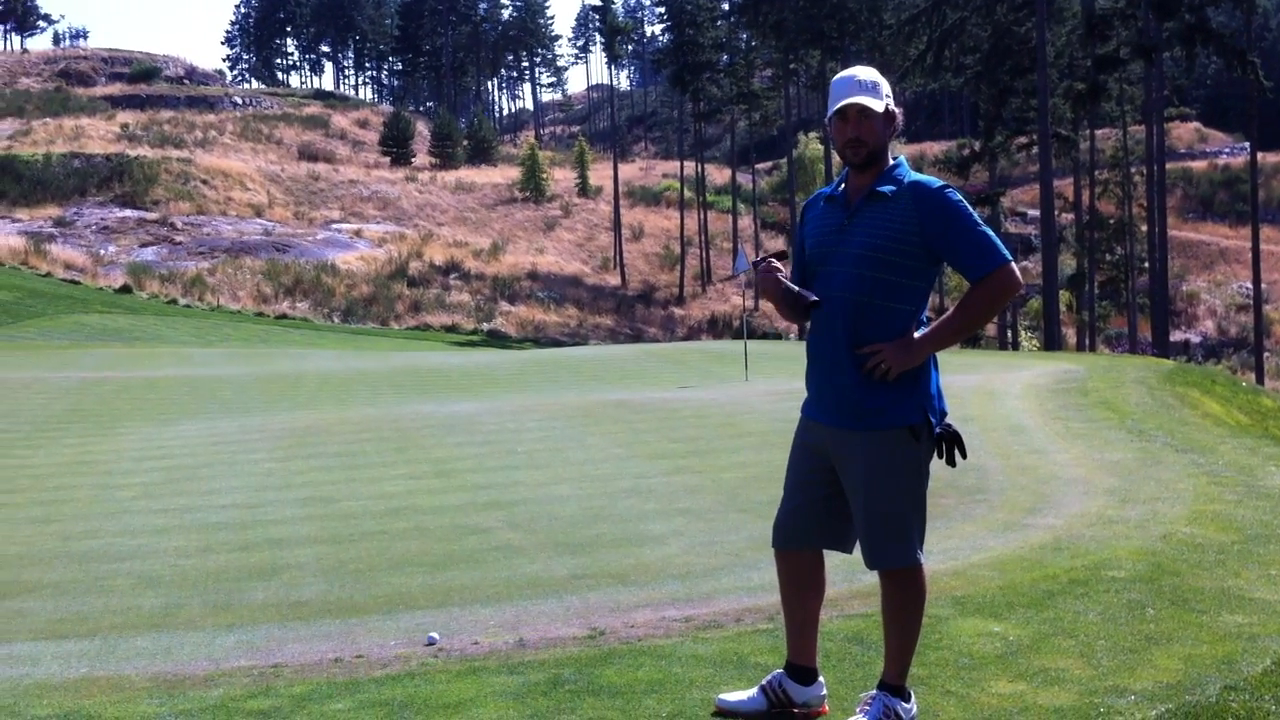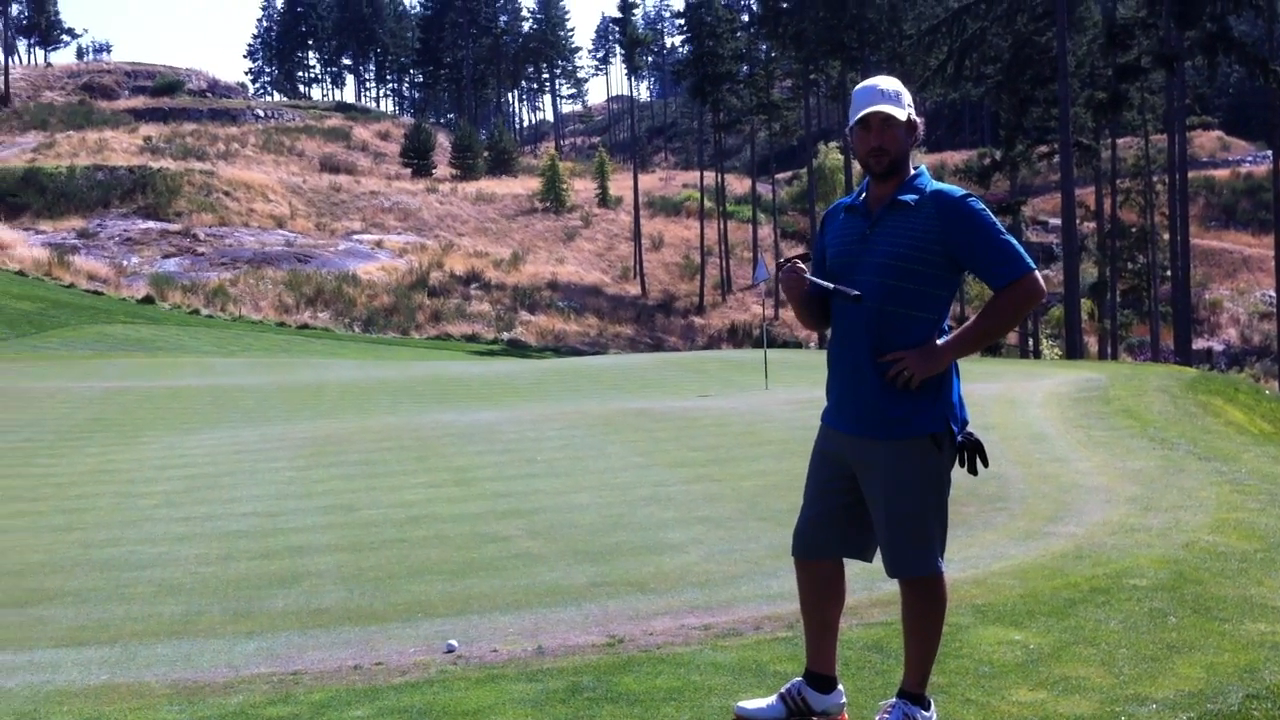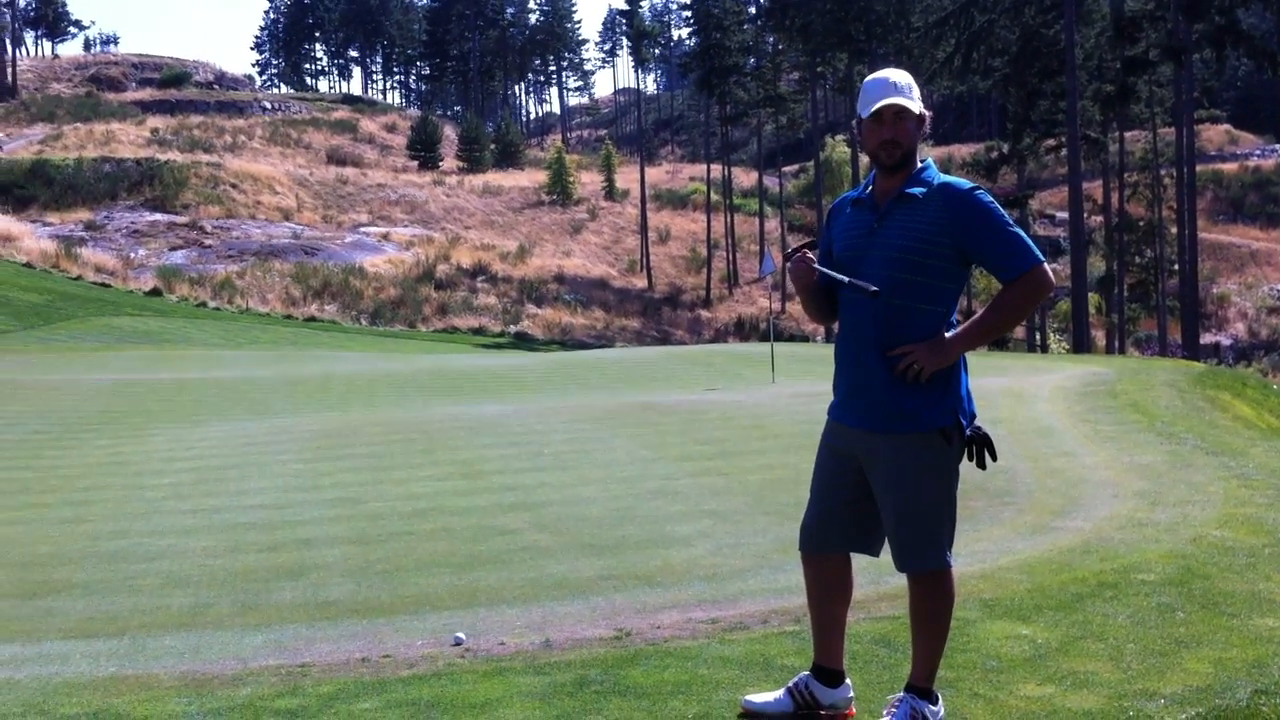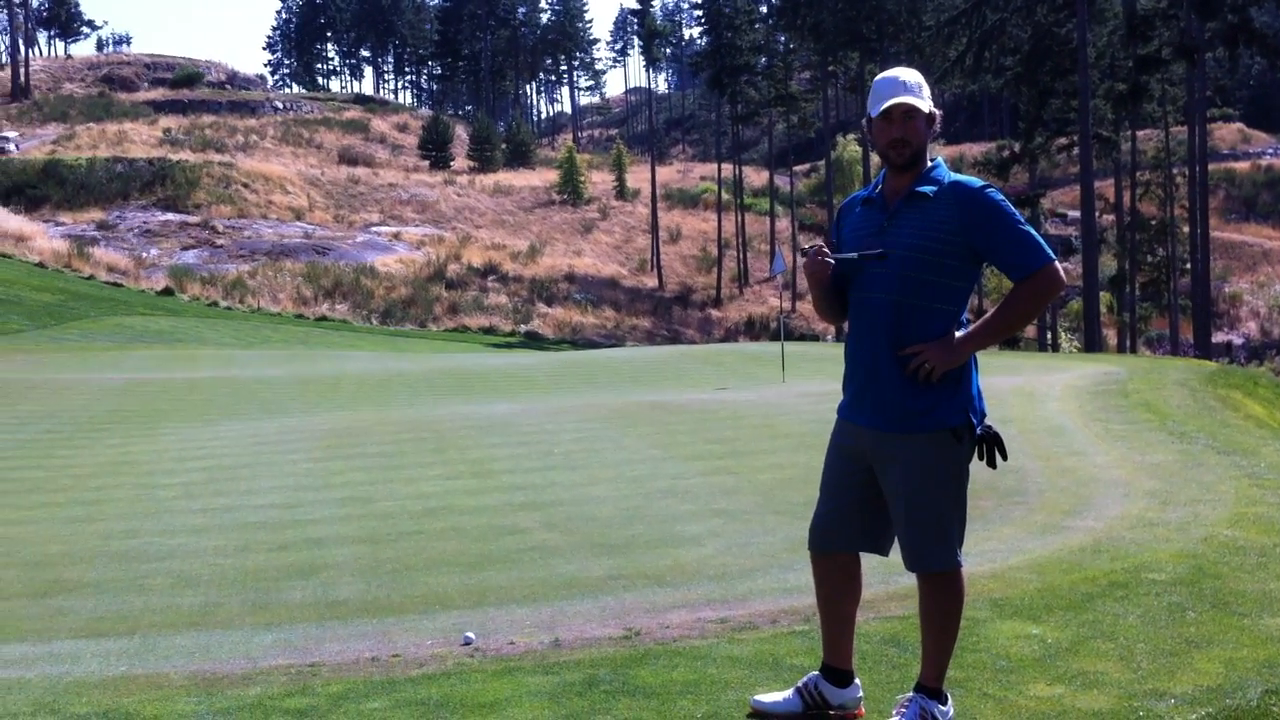
dt=0.2s
person 1, frame 1
left shoulder: (927, 200)
right shoulder: (817, 207)
left elbow: (1003, 279)
left wrist: (923, 343)
right wrist: (777, 289)
left hip: (891, 417)
right hip: (820, 413)
left knee: (896, 557)
right knee: (794, 541)
person 1, frame 2
left shoulder: (949, 209)
right shoulder: (836, 217)
left elbow: (1026, 287)
left wrist: (946, 350)
right wrist: (797, 293)
left hip: (913, 426)
right hip: (841, 422)
left knee: (916, 565)
right knee: (814, 550)
person 1, frame 3
left shoulder: (957, 201)
right shoulder: (843, 210)
left elbow: (1035, 279)
left wrist: (956, 343)
right wrist: (806, 285)
left hip: (921, 420)
right hip: (848, 415)
left knee: (924, 561)
right knee: (821, 544)
person 1, frame 4
left shoulder: (969, 200)
right shoulder: (853, 209)
left elbow: (1046, 278)
left wrist: (967, 342)
right wrist: (819, 281)
left hip: (932, 419)
right hip: (858, 415)
left knee: (935, 560)
right knee: (830, 544)
